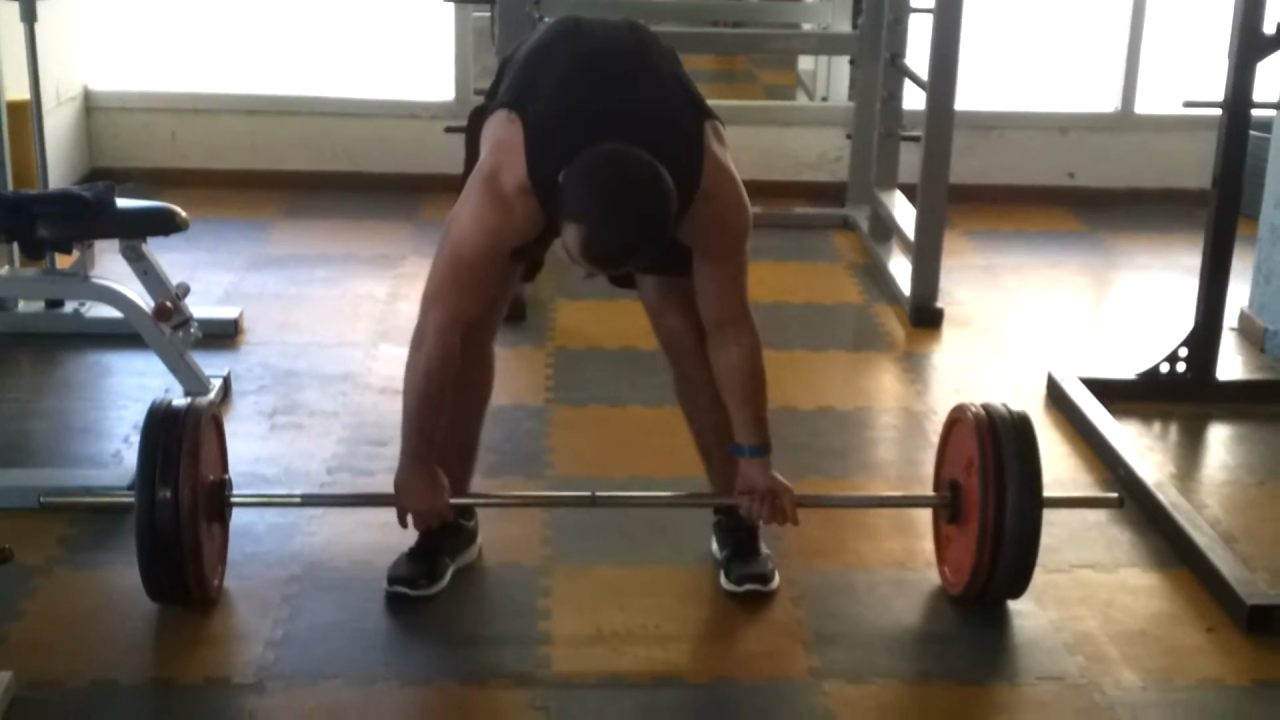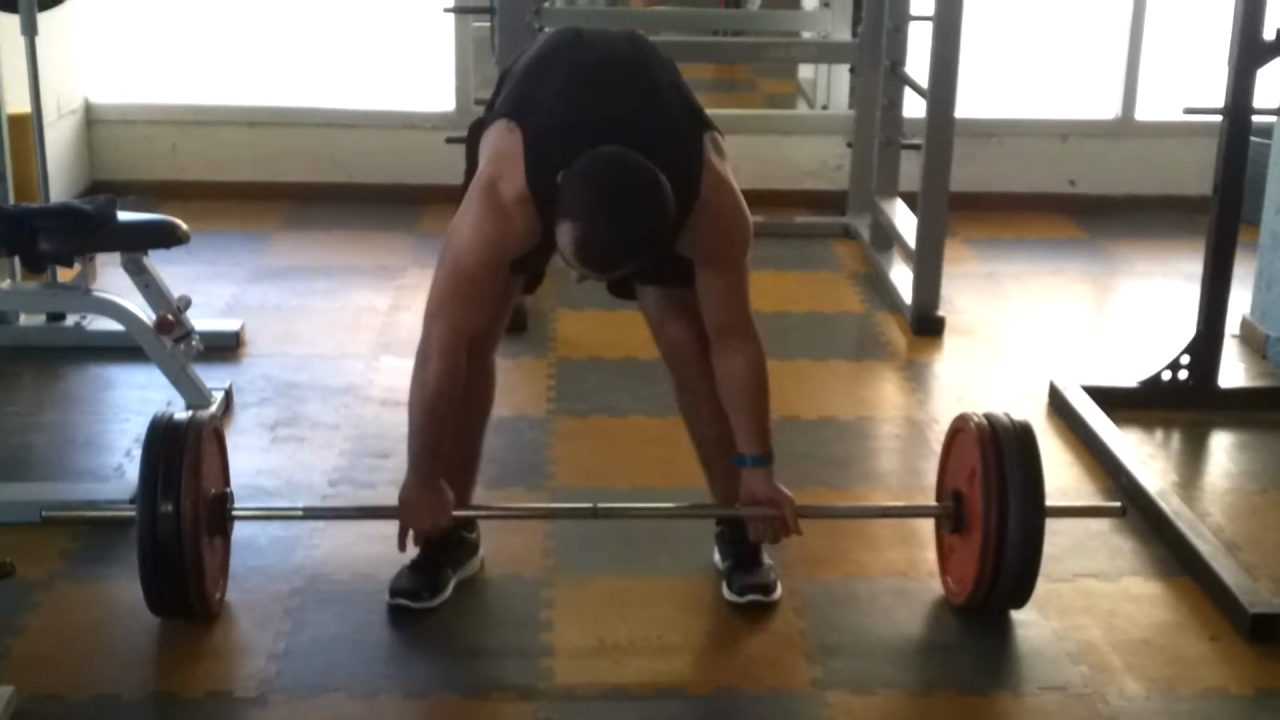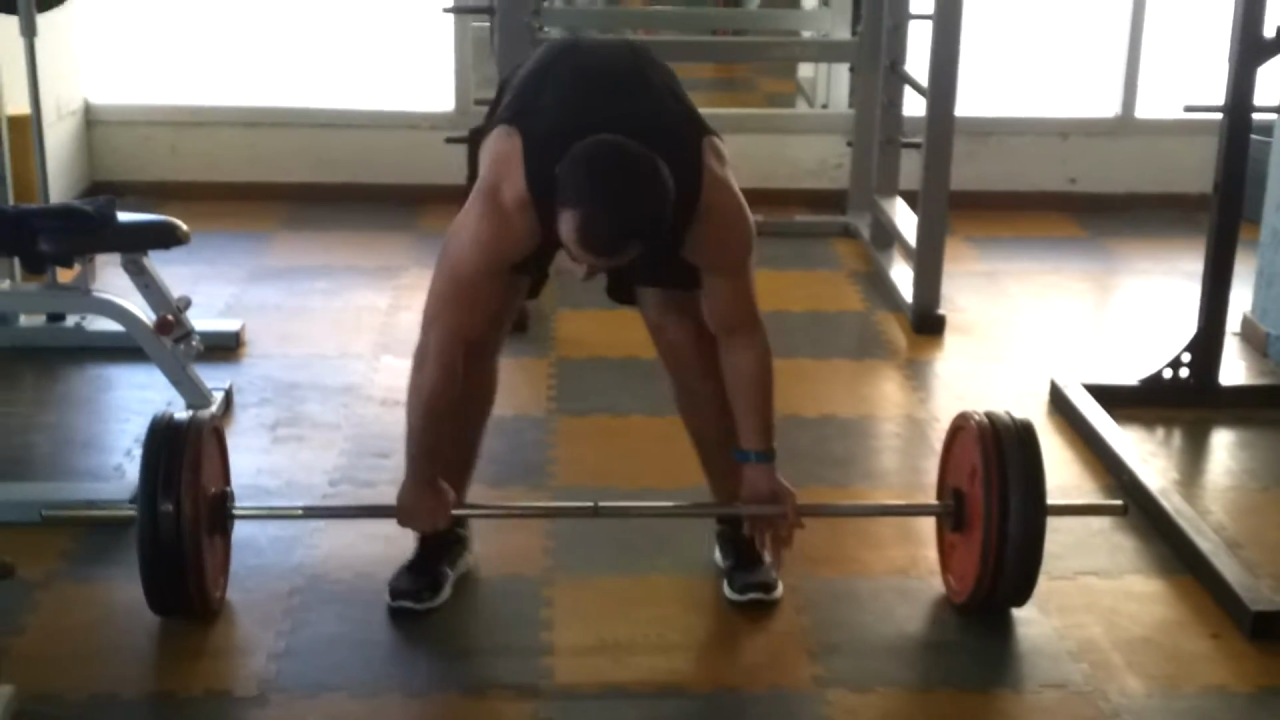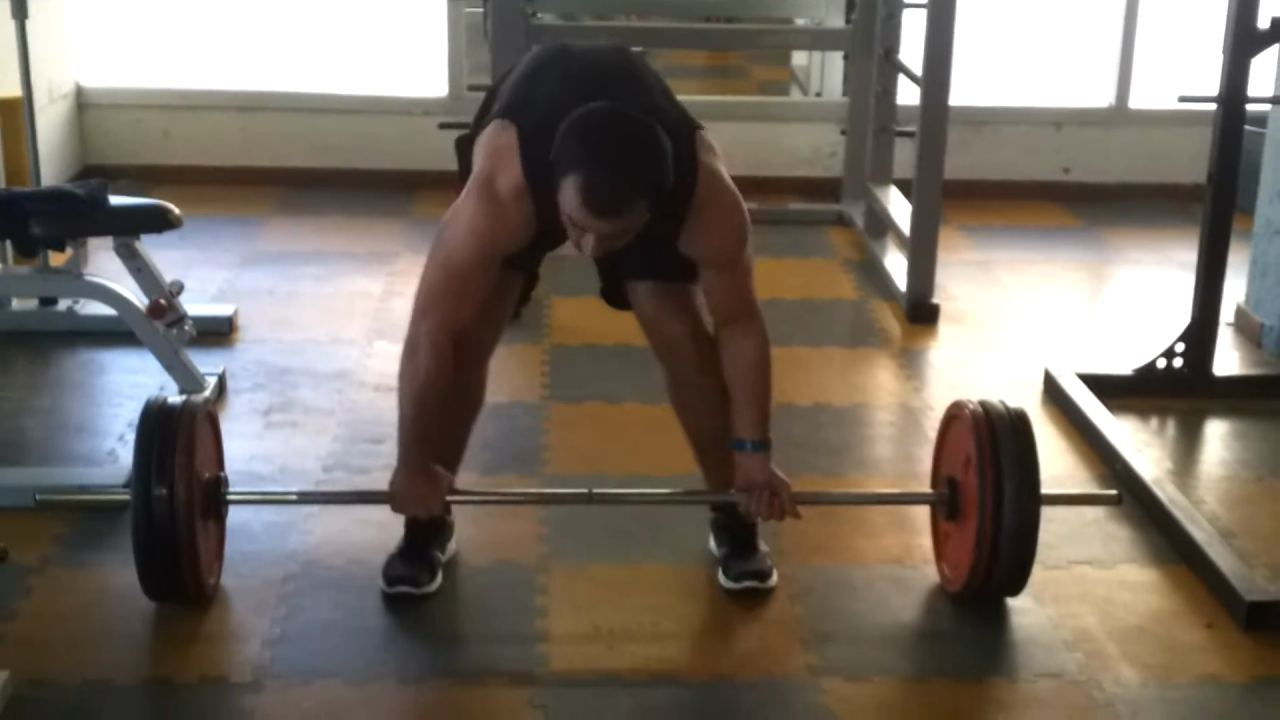
dt=0.2s
person 1, frame 1
left shoulder: (712, 194)
right shoulder: (504, 188)
left elbow: (728, 327)
right elbow: (440, 325)
left wrist: (754, 459)
right wrist: (416, 466)
left knee: (685, 327)
right knee: (473, 321)
left ankle: (734, 519)
right ankle: (451, 522)
person 1, frame 2
left shoulder: (712, 204)
right shoulder: (503, 197)
left elbow: (732, 338)
right elbow: (444, 341)
left wrist: (757, 470)
right wrist: (423, 481)
left knee: (687, 338)
right knee: (473, 335)
left ankle: (735, 527)
right ankle: (452, 534)
person 1, frame 3
left shoulder: (714, 207)
right shoulder: (505, 201)
left elbow: (740, 334)
right elbow: (442, 342)
left wrist: (759, 465)
right wrist: (420, 482)
left knee: (688, 341)
right knee: (474, 339)
left ankle: (736, 527)
right ankle: (442, 534)
person 1, frame 4
left shoulder: (708, 199)
right shoulder: (500, 191)
left elbow: (738, 324)
right elbow: (432, 333)
left wrist: (754, 454)
right wrist: (413, 467)
right hip: (524, 147)
left knee: (683, 338)
right knee: (467, 338)
left ankle: (730, 514)
right ankle: (430, 520)
